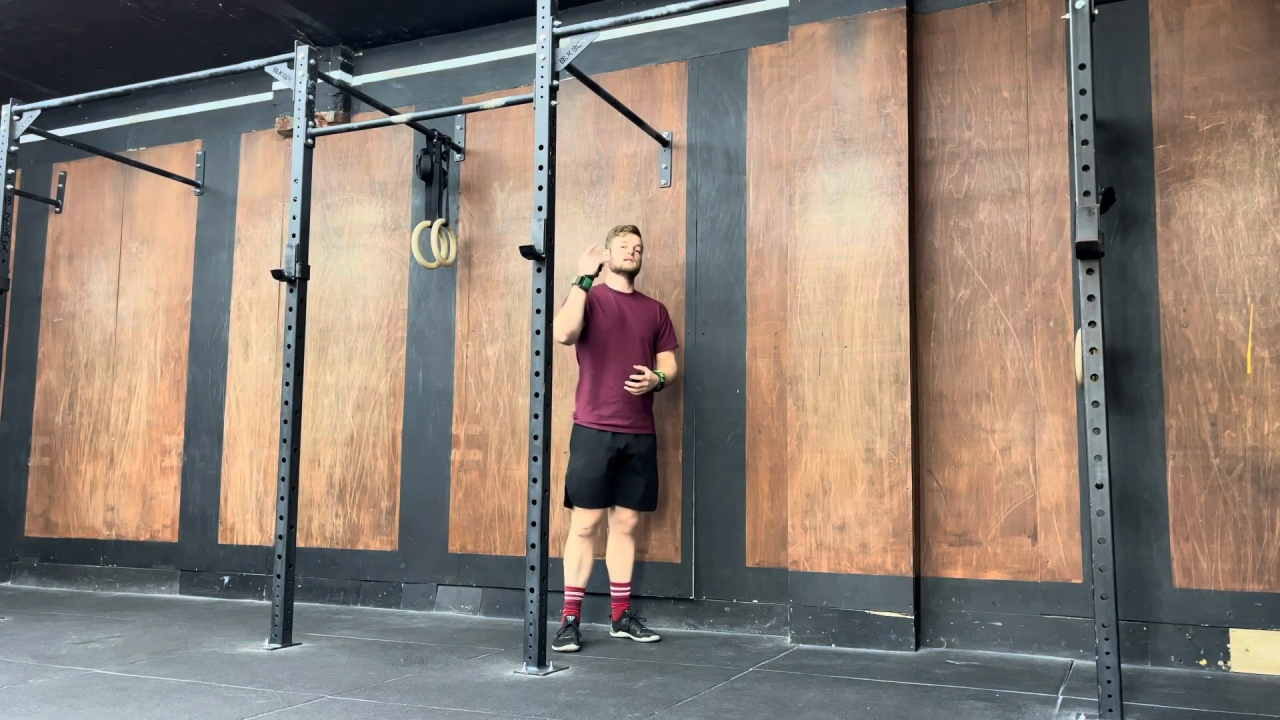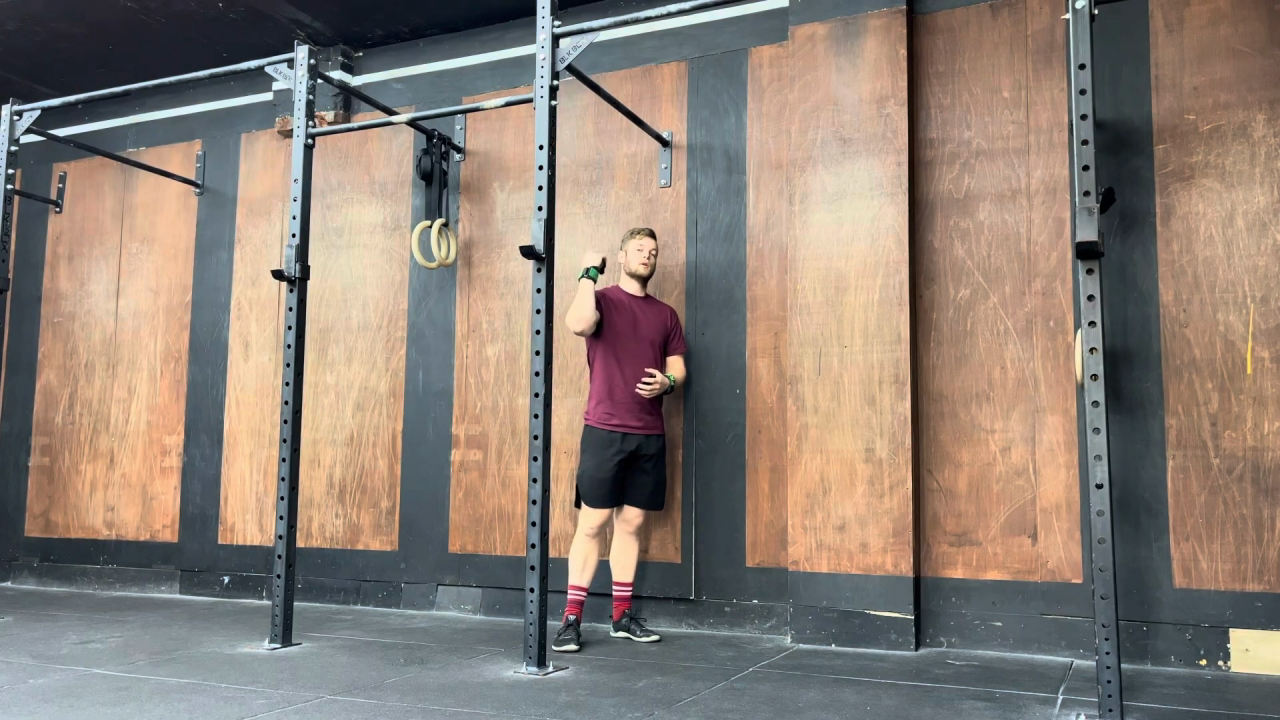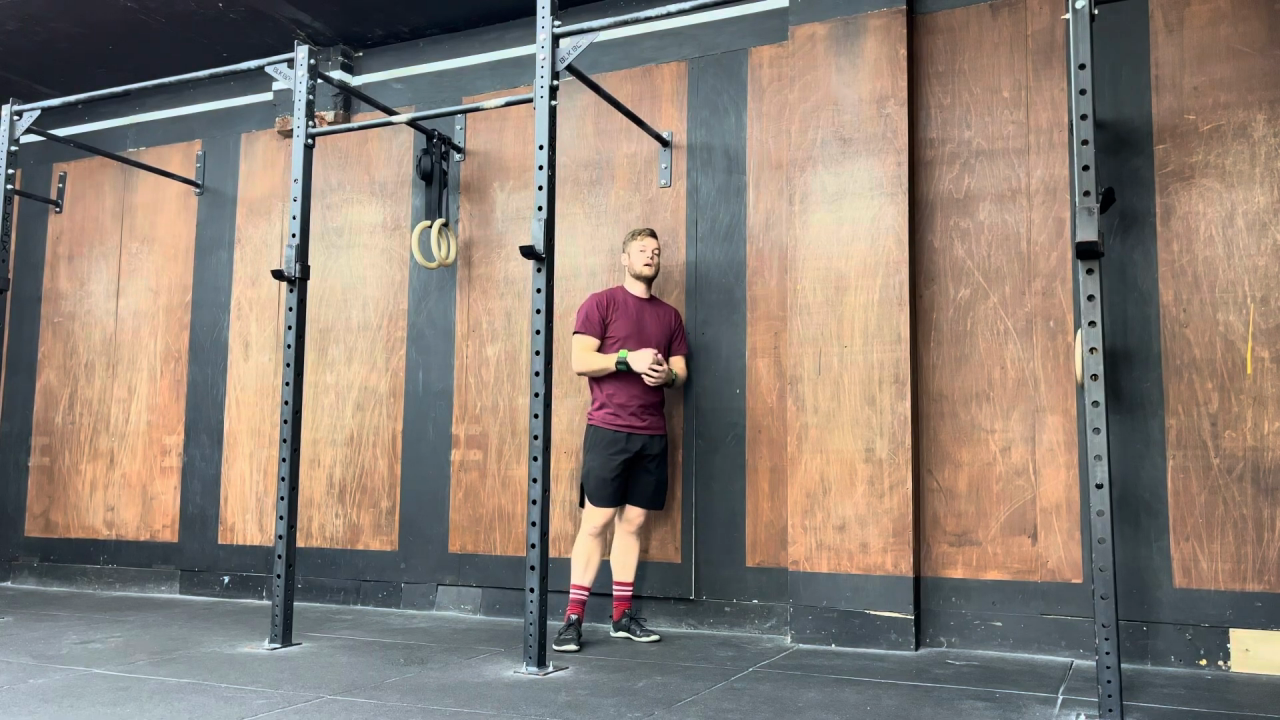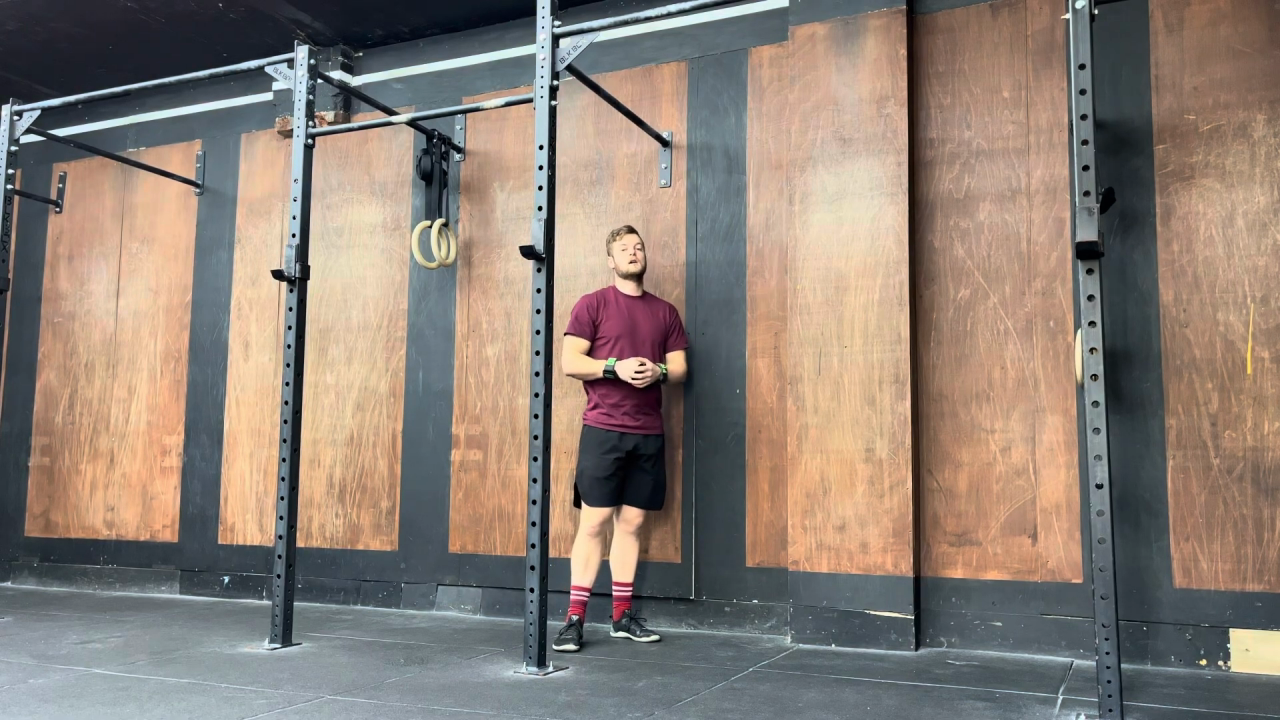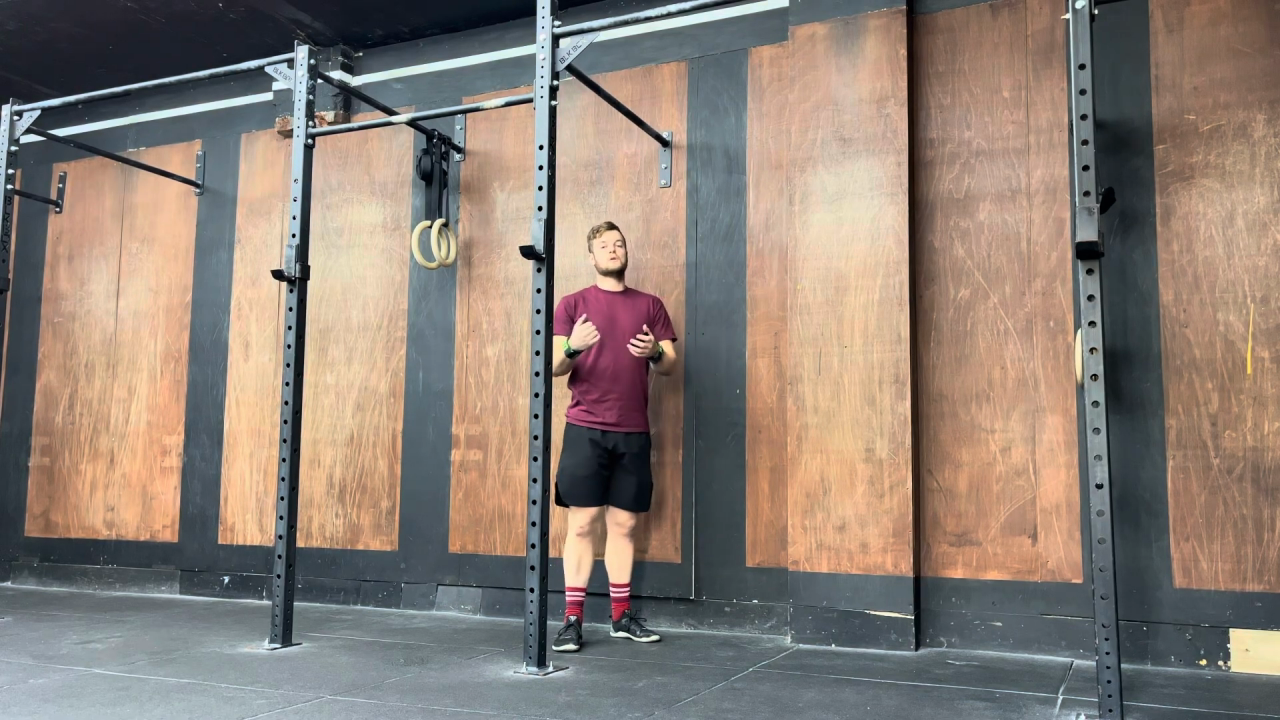
dt=0.4s
person 1, frame 1
left shoulder: (655, 309)
right shoulder: (584, 297)
left elbow: (670, 365)
right elbow: (562, 334)
left wrist: (656, 379)
right wrist: (584, 279)
left hip: (640, 433)
right hip: (594, 429)
left knee: (625, 523)
right knee: (585, 524)
left ankle: (622, 615)
right ankle: (570, 618)
person 1, frame 2
left shoulder: (666, 314)
right shoulder: (602, 300)
left elbow: (679, 368)
right elbow: (578, 325)
left wrist: (667, 382)
right wrist: (589, 272)
left hip: (649, 435)
right hip: (605, 429)
left knee: (631, 523)
right knee: (593, 523)
left ankle: (622, 615)
right ankle: (571, 618)
person 1, frame 3
left shoulder: (670, 315)
right shoulder: (601, 303)
left elbow: (681, 370)
right elbow: (580, 361)
left wrist: (670, 375)
right wrist: (628, 359)
left hip: (652, 435)
right hip: (609, 429)
left knee: (632, 523)
right knee: (597, 521)
left ankle: (622, 615)
right ankle: (573, 617)
person 1, frame 4
left shoulder: (665, 311)
right shoulder: (592, 304)
left elbow: (680, 368)
right elbow: (569, 363)
left wrist: (658, 372)
right wrist: (614, 367)
left hip: (648, 434)
right hip: (603, 430)
left knee: (630, 524)
right knee: (594, 522)
left ankle: (622, 615)
right ankle: (574, 618)
person 1, frame 5
left shoulder: (650, 305)
right shoulder: (573, 303)
left elbow: (670, 365)
right elbow: (555, 366)
left wrist: (654, 352)
right wrist: (572, 347)
left hip: (633, 432)
right hip: (586, 429)
left knee: (624, 524)
right knee: (581, 524)
left ankle: (622, 615)
right ankle: (572, 619)
